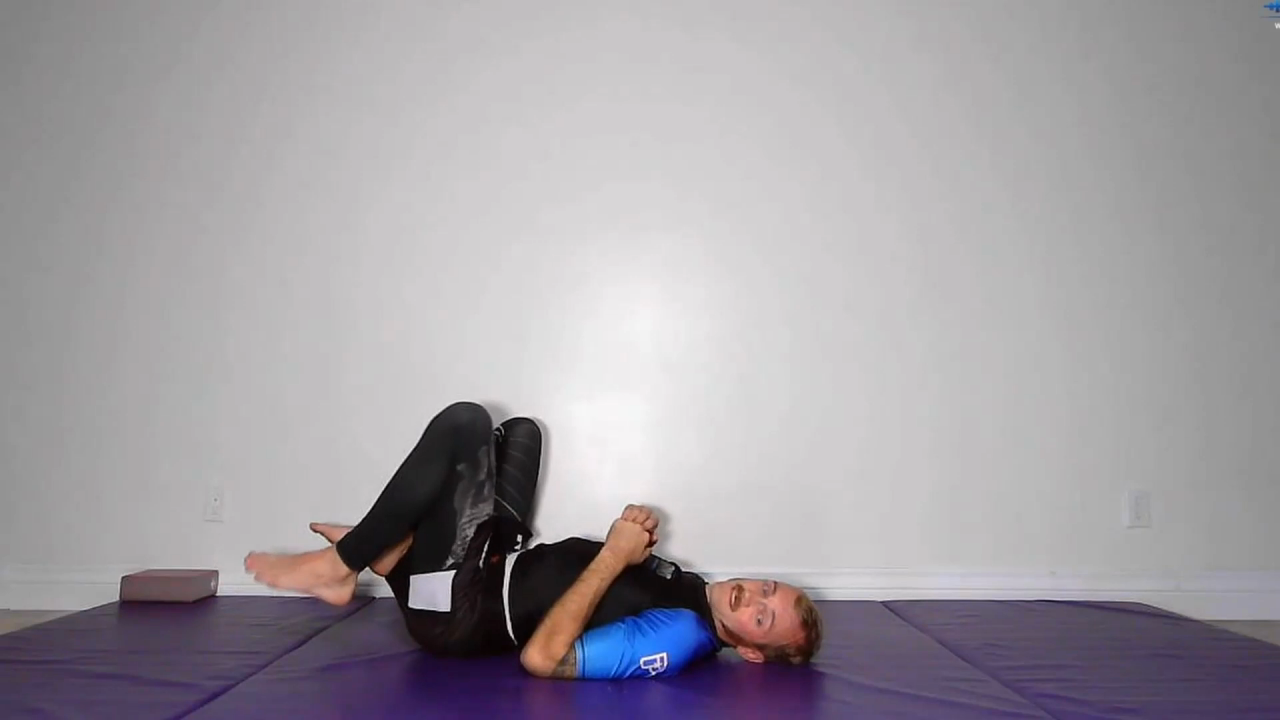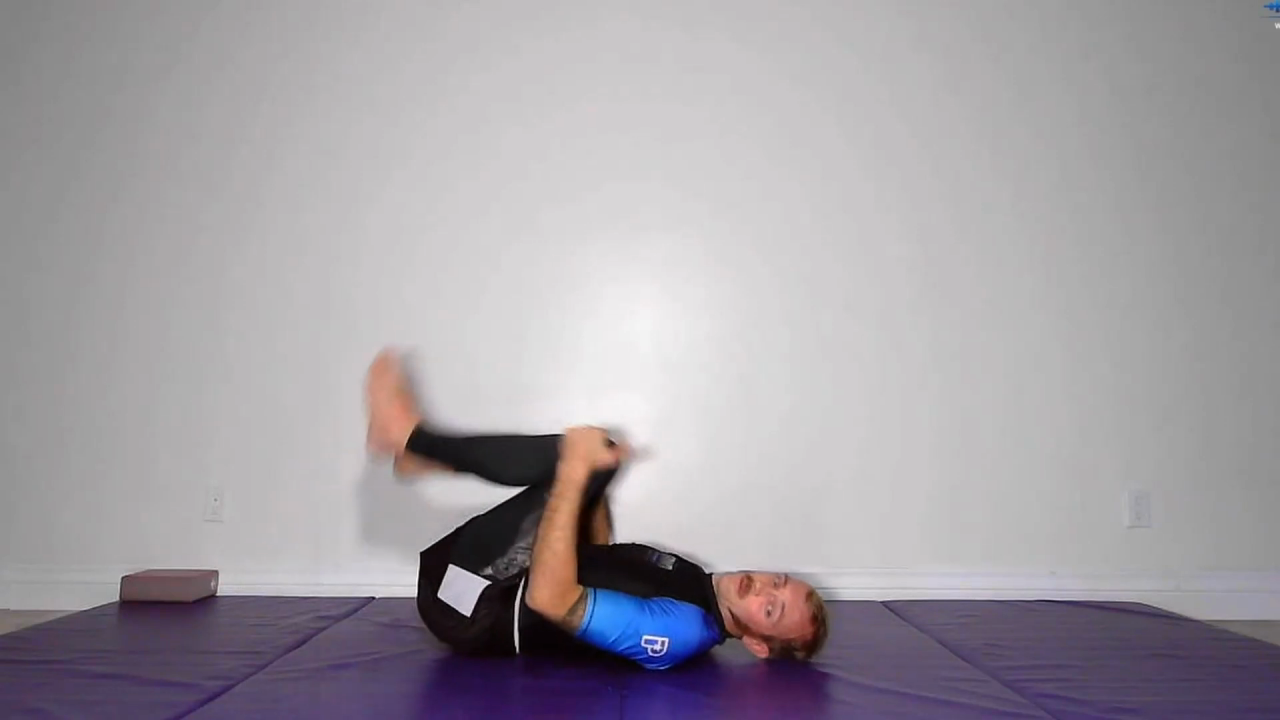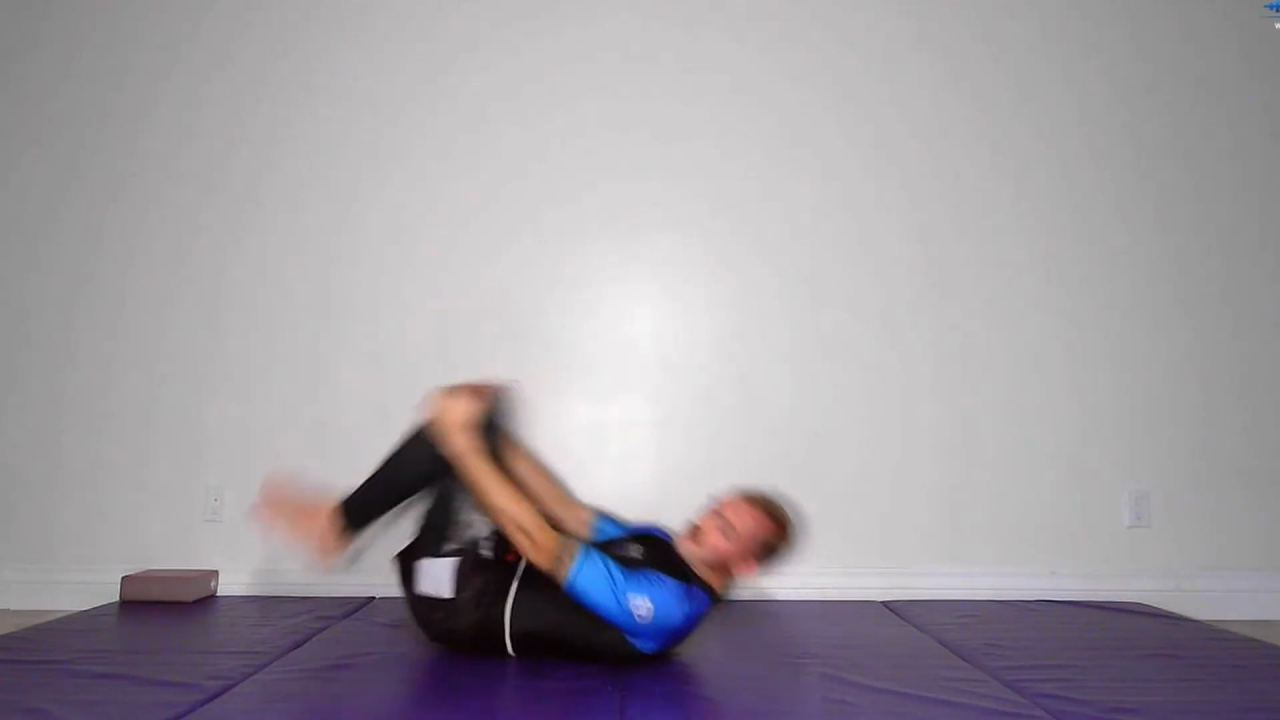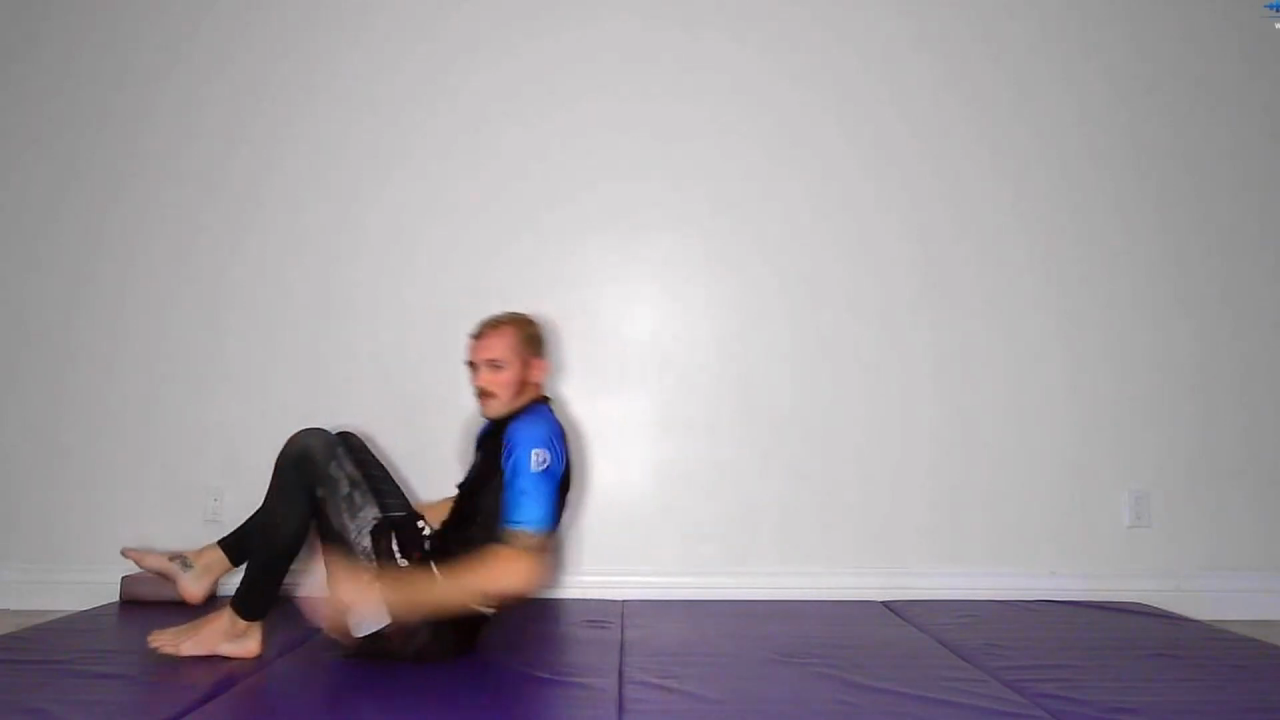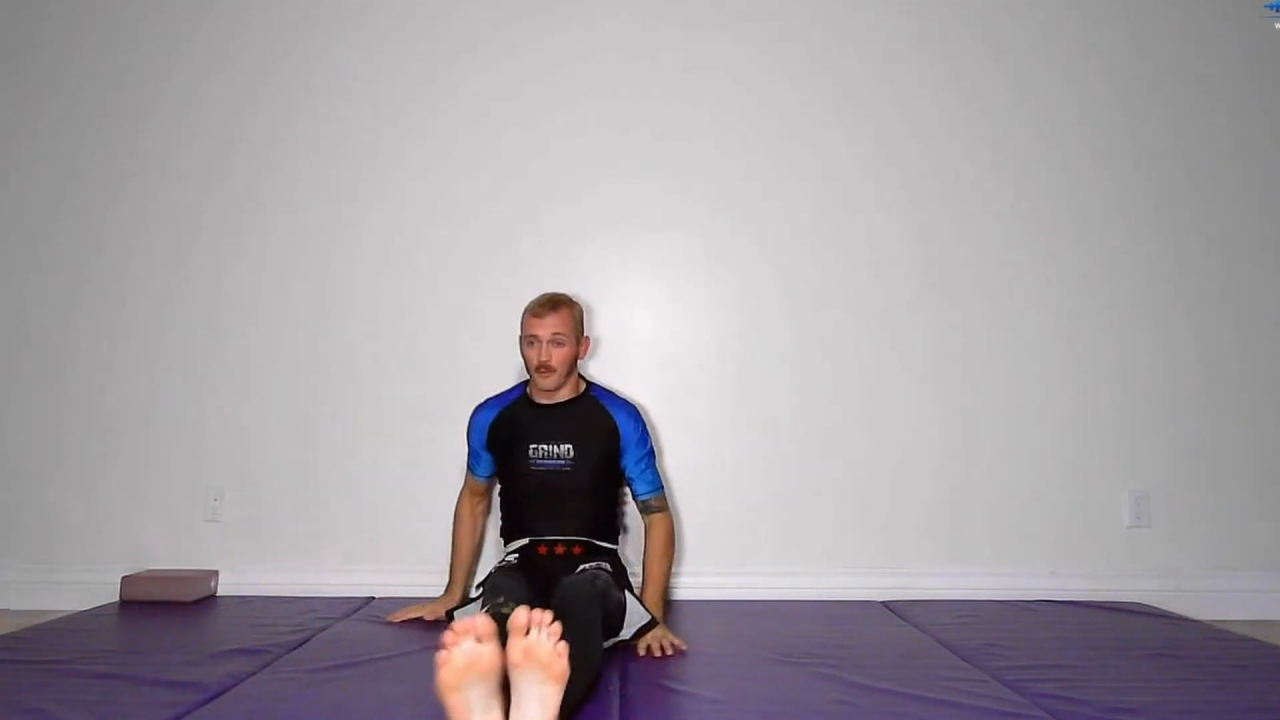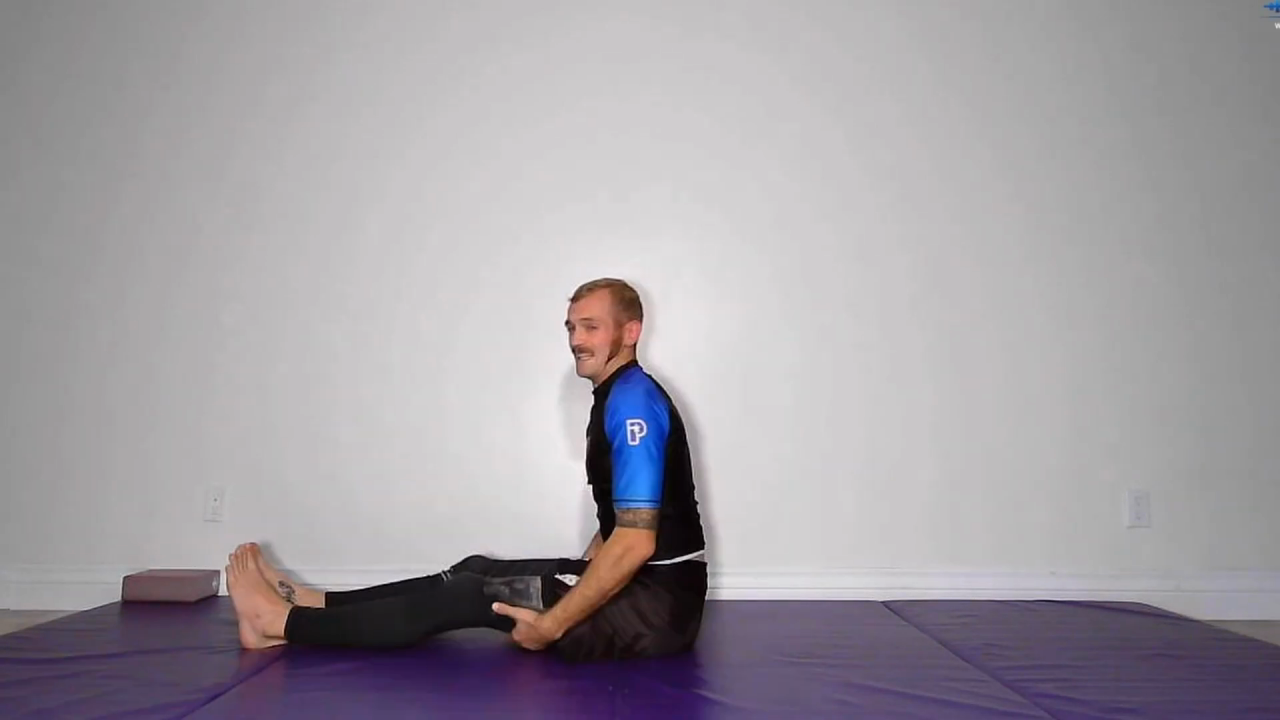
dt=0.7s
person 1, frame 1
left shoulder: (679, 642)
right shoulder: (692, 590)
left elbow: (541, 658)
left wrist: (615, 556)
right wrist: (630, 542)
left hip: (458, 611)
right hip: (500, 570)
left knee: (467, 424)
right knee: (520, 430)
left ankle: (341, 564)
right ankle: (393, 546)
person 1, frame 2
left shoulder: (675, 634)
right shoulder: (694, 586)
left elbow: (550, 600)
right elbow: (603, 553)
left wrist: (575, 471)
right wrist: (591, 467)
left hip: (470, 610)
right hip: (509, 579)
left knee: (572, 464)
left ankle: (409, 435)
right ankle: (424, 451)
person 1, frame 3
left shoulder: (665, 606)
right shoulder: (657, 544)
left elbow: (540, 545)
right elbow: (572, 514)
left wrist: (458, 439)
right wrist: (491, 434)
left hip: (467, 607)
right hip: (501, 583)
left knee: (455, 437)
right knee: (472, 435)
left ankle: (336, 521)
right ankle: (341, 518)
person 1, frame 4
left shoulder: (532, 436)
right shoulder: (507, 428)
left elbow: (523, 570)
left wrist: (383, 590)
left hip: (424, 623)
right hip: (425, 580)
left knee: (310, 451)
right knee: (338, 447)
left ankle: (241, 625)
right ankle: (213, 562)
person 1, frame 5
left shoulder: (619, 418)
right shoulder: (491, 417)
left elbow: (657, 515)
right elbow: (474, 500)
left wrist: (653, 617)
right wrist: (453, 595)
left hip: (592, 567)
right hip: (521, 565)
left knee: (579, 597)
right knee: (502, 608)
person 1, frame 6
left shoulder: (632, 399)
right shoulder: (615, 397)
left elbow: (636, 541)
left wrist: (553, 623)
right wrist: (574, 585)
left hip: (657, 603)
right hip: (642, 589)
left knee: (471, 593)
left ankle: (285, 623)
